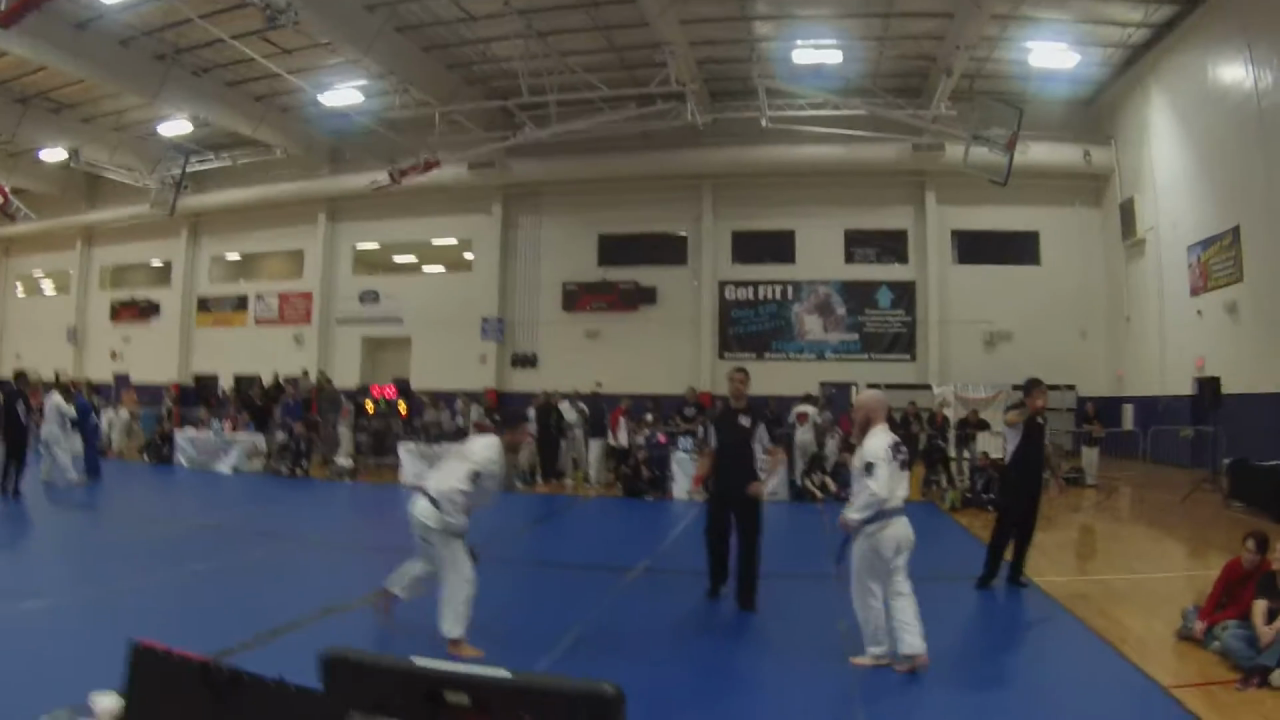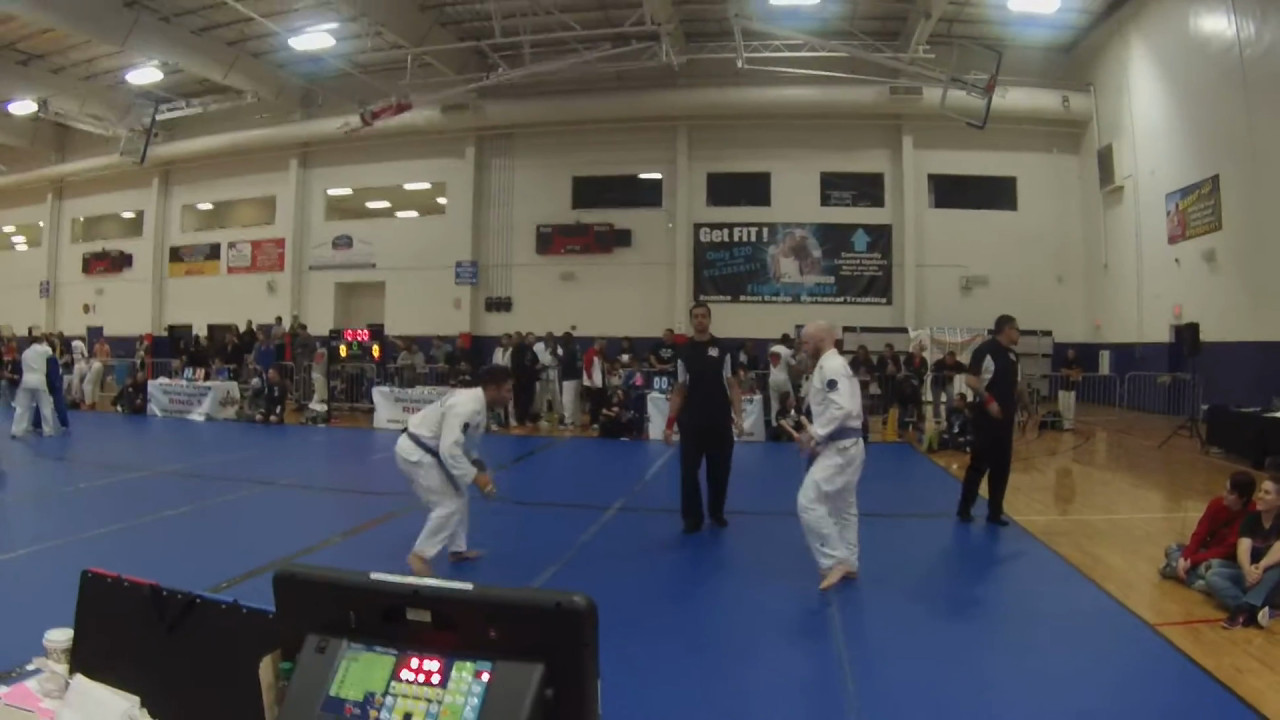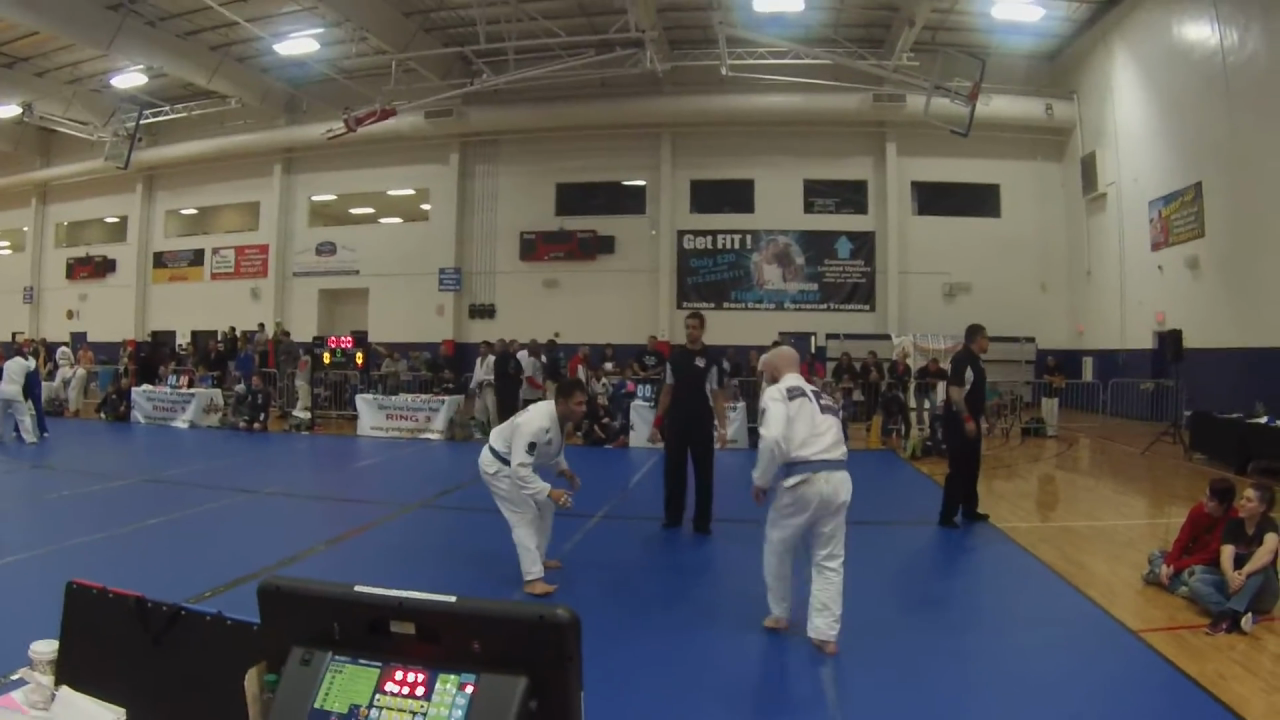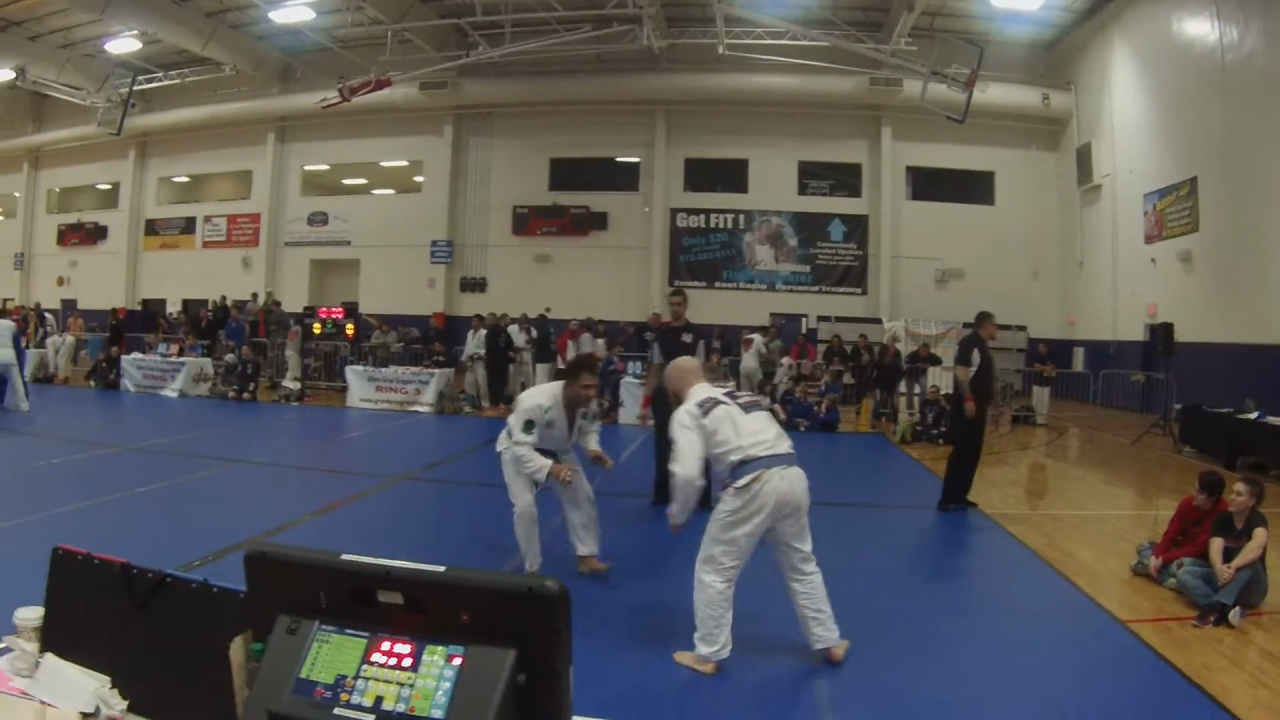
dt=1s
person 1, frame 1
left shoulder: (872, 445)
right shoulder: (894, 442)
left elbow: (877, 492)
left wrist: (851, 514)
right wrist: (857, 496)
left hip: (876, 528)
right hip: (900, 525)
left knee: (866, 593)
right knee: (900, 590)
left ankle: (878, 652)
right ankle: (913, 651)
person 1, frame 2
left shoulder: (830, 365)
right shoulder: (832, 365)
left elbow: (841, 408)
left wrist: (813, 433)
right wrist: (816, 435)
left hip: (840, 447)
right hip: (848, 444)
left knee: (810, 503)
right knee: (844, 508)
left ankle: (836, 561)
right ankle: (847, 563)
person 1, frame 3
left shoulder: (776, 393)
right shoulder: (826, 399)
left elbow: (771, 437)
left wrist: (760, 480)
left hip: (802, 482)
right hip: (839, 480)
left knee: (777, 549)
right knee: (829, 560)
left ankle: (781, 615)
right ankle: (826, 635)
person 1, frame 4
left shoulder: (687, 414)
right shoulder: (744, 398)
left elbow: (687, 475)
left wrist: (677, 515)
left hip: (754, 487)
right hip: (793, 480)
left knee: (714, 570)
right knee: (802, 566)
left ankle: (707, 654)
right ankle: (829, 645)
person 2, frame 1
left shoulder: (756, 418)
right shoulder: (718, 418)
left elbow: (773, 454)
right elbow: (710, 453)
left wrist: (762, 484)
right wrist: (698, 479)
left hip: (747, 489)
right hip: (719, 488)
left knee: (748, 542)
right knee: (714, 537)
left ankle: (746, 596)
right ankle: (717, 581)
person 2, frame 2
left shoulder: (723, 349)
right shoulder: (685, 353)
left elbow: (732, 385)
right elbow: (679, 390)
left wrist: (738, 415)
right wrist: (670, 423)
left hip: (720, 419)
right hip: (692, 419)
left knee: (720, 468)
right knee: (689, 470)
left ankle: (716, 512)
right ankle: (693, 519)
person 2, frame 3
left shoulder: (710, 359)
right shoulder: (675, 357)
left elbow: (718, 396)
right elbow: (667, 392)
left wrist: (722, 428)
right wrist: (657, 423)
left hip: (701, 423)
right hip: (675, 422)
left knee: (703, 473)
right knee: (673, 470)
left ankle: (702, 521)
right ankle: (673, 515)
person 2, frame 4
left shoulder: (696, 335)
right shoulder: (660, 336)
right elbow: (654, 372)
right wrist: (646, 402)
right hip: (664, 398)
right knee: (663, 447)
left ankle: (703, 497)
right ankle: (662, 493)
person 3, frame 1
left shoulder: (490, 447)
right shoulder: (484, 455)
right elbow: (451, 491)
right wrist: (457, 524)
left hip: (426, 508)
right hip: (435, 515)
left knee: (428, 561)
right knee: (460, 576)
left ankle: (389, 594)
right ankle: (455, 641)
person 3, frame 2
left shoulder: (476, 402)
right shoulder: (466, 407)
left elbow: (463, 440)
right elbow: (449, 449)
left wrist: (475, 461)
right wrist: (474, 476)
left hip: (423, 450)
right hip: (414, 453)
left knee: (457, 498)
right knee: (450, 504)
left ankle: (457, 549)
right ankle: (420, 555)
person 3, frame 3
left shoulder: (561, 415)
right shoulder: (534, 424)
left elbow: (554, 444)
right elbow: (520, 470)
left wrist: (562, 467)
right wrist: (549, 491)
left hip: (520, 462)
right hip: (498, 465)
left knee: (543, 508)
right knee: (525, 517)
left ankle: (537, 558)
right ankle: (533, 579)
person 3, frame 4
left shoulder: (589, 403)
right shoulder: (535, 402)
left elbow: (588, 429)
right elbow: (520, 448)
left wrist: (593, 450)
right wrist: (550, 468)
left hip: (556, 451)
right hip: (518, 450)
left knee: (581, 497)
right knee: (525, 508)
left ankle: (587, 556)
right ankle: (532, 568)
person 4, frame 1
left shoulder: (1040, 417)
right shoulder: (1017, 411)
right elbow: (1009, 420)
left wrist: (1054, 472)
right wrist: (1032, 407)
left hip: (1033, 479)
right hip: (1014, 479)
left knee: (1026, 528)
right knee: (1004, 527)
left ankle: (1015, 573)
right ankle: (988, 574)
person 4, frame 2
left shoulder: (1012, 355)
right shoulder: (985, 350)
left elbow: (1017, 386)
right elbow: (971, 380)
right wrist: (989, 400)
left hip: (1006, 417)
right hip: (986, 417)
left knee: (1002, 466)
right knee: (979, 463)
left ankle: (994, 512)
right ankle: (964, 508)
person 4, frame 3
left shoulder: (974, 359)
right shoulder: (961, 359)
right elbow: (954, 393)
left wrist: (985, 416)
right wrist: (967, 419)
left hip: (971, 421)
right hip: (959, 423)
left knee: (971, 467)
right knee: (958, 469)
left ankle: (969, 509)
right ankle: (947, 516)
person 4, frame 4
left shoulder: (983, 346)
right shoulder: (969, 343)
right elbow: (960, 373)
left wrist: (992, 402)
right wrist: (968, 399)
left hip: (978, 407)
right hip: (966, 406)
left knee: (972, 453)
right knee: (961, 453)
left ankle: (959, 497)
right ankle: (947, 498)
